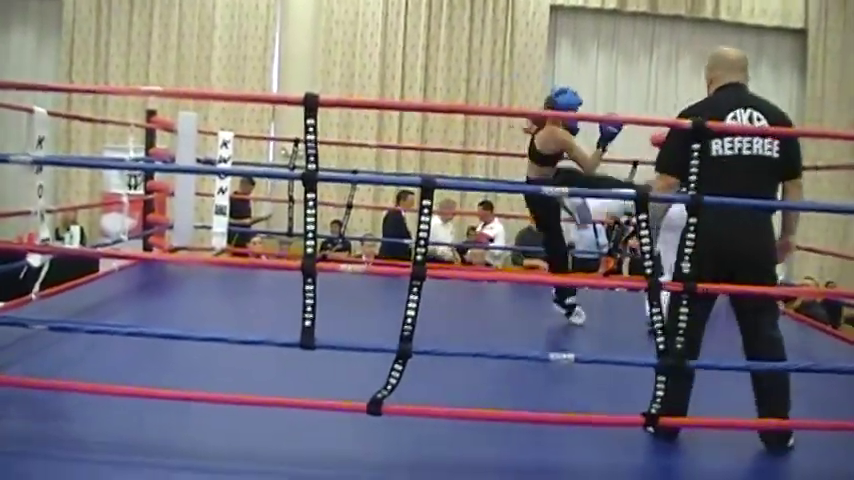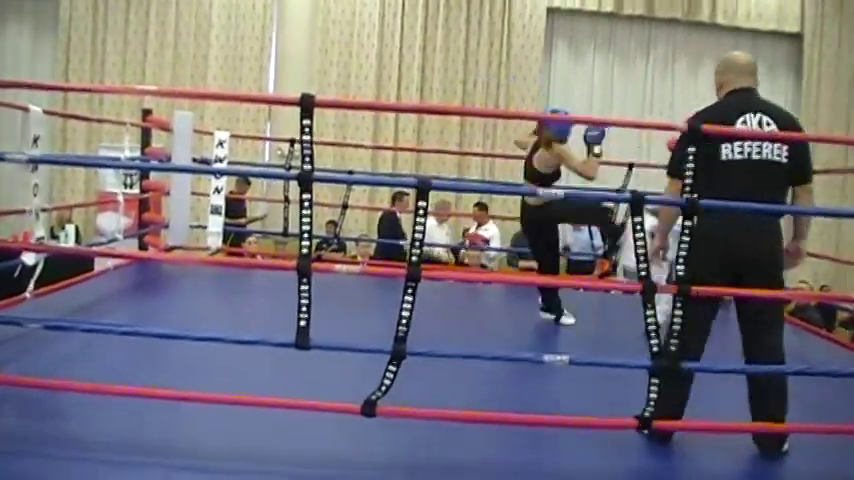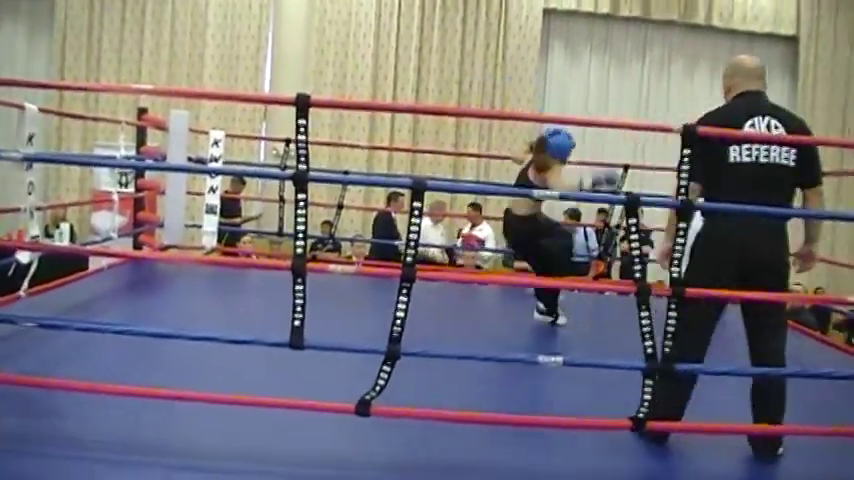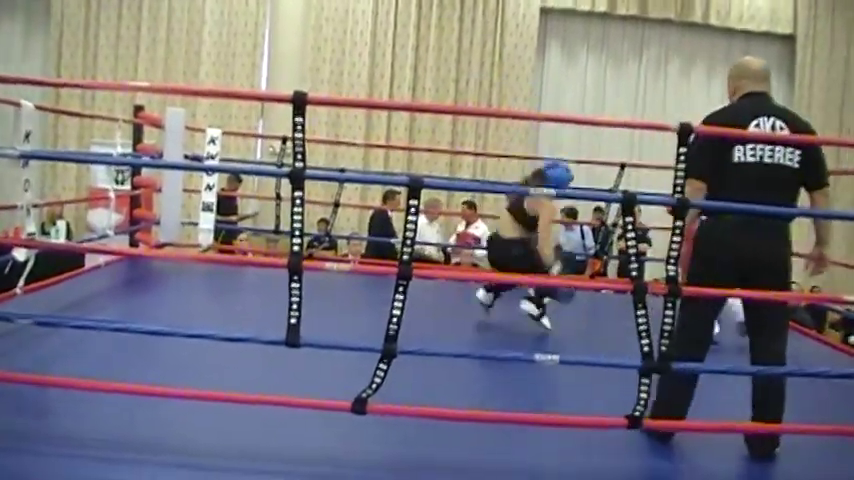
dt=0.1s
person 1, frame 1
left shoulder: (696, 116)
right shoulder: (777, 118)
left elbow: (666, 183)
right elbow: (793, 185)
right wrist: (787, 234)
left hip: (706, 233)
right hip: (756, 236)
left knee: (683, 330)
right knee: (764, 335)
left ankle: (666, 420)
right ankle: (779, 429)
person 1, frame 2
left shoulder: (706, 120)
right shoulder: (787, 123)
left elbow: (679, 187)
right elbow: (803, 189)
left wrist: (661, 236)
right wrist: (798, 239)
left hip: (714, 236)
right hip: (764, 240)
left knee: (686, 333)
right knee: (765, 341)
left ankle: (661, 421)
right ankle: (772, 436)
person 1, frame 3
left shoulder: (713, 123)
right shoulder: (796, 126)
left elbow: (689, 189)
right elbow: (813, 192)
left wrist: (671, 239)
right wrist: (810, 242)
left hip: (720, 239)
right hip: (771, 244)
left knee: (689, 334)
right knee: (769, 343)
left ankle: (659, 421)
right ankle: (768, 438)
person 1, frame 4
left shoulder: (719, 122)
right shoulder: (800, 128)
left elbow: (695, 188)
right elbow: (820, 193)
right wrist: (821, 244)
left hip: (722, 238)
right hip: (773, 243)
left knee: (691, 332)
right knee: (769, 343)
left ankle: (664, 420)
right ankle: (763, 439)
person 2, frame 1
left shoulder: (542, 123)
right shoulder: (558, 135)
left elbow: (529, 127)
right elbow: (588, 167)
right wrist: (604, 142)
right hip: (542, 192)
person 2, frame 2
left shoulder: (534, 141)
right shoulder: (557, 150)
left elbow: (519, 141)
right elbow: (589, 173)
right wrist: (595, 147)
left hip: (530, 212)
right hip: (543, 212)
person 2, frame 3
left shoulder: (532, 159)
right shoulder: (551, 169)
right elbow: (562, 190)
right wrist: (594, 183)
left hip: (513, 223)
right hip: (527, 226)
person 2, frame 4
left shoulder: (530, 188)
right shoulder: (545, 203)
right elbow: (542, 243)
right wrist: (552, 269)
left hip: (495, 247)
right hip: (507, 251)
left ankle: (490, 292)
right ankle: (535, 303)
